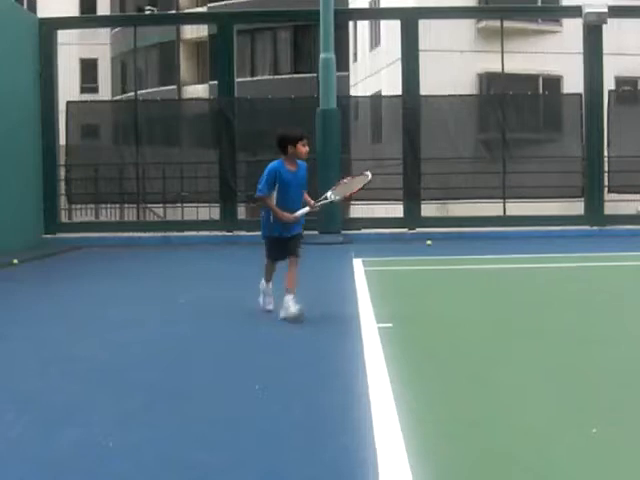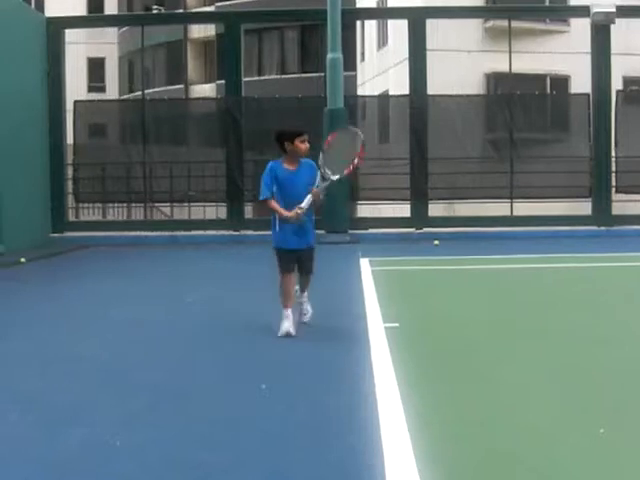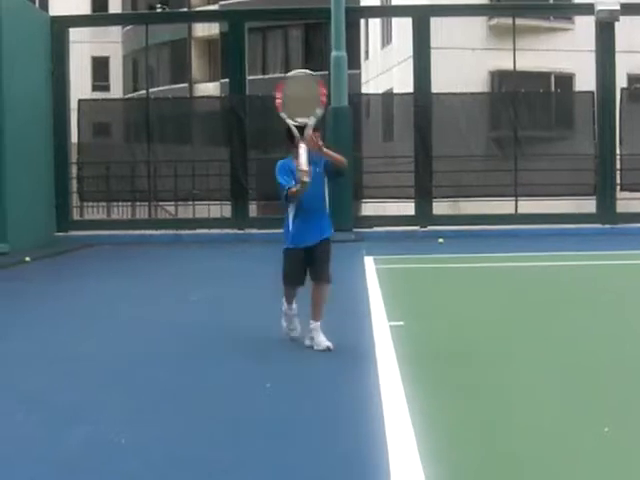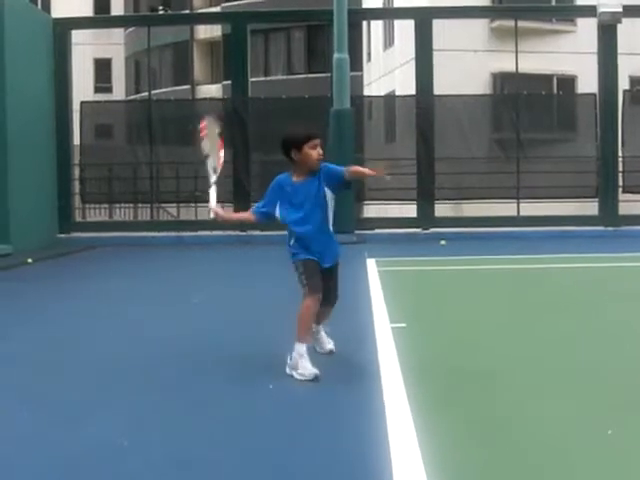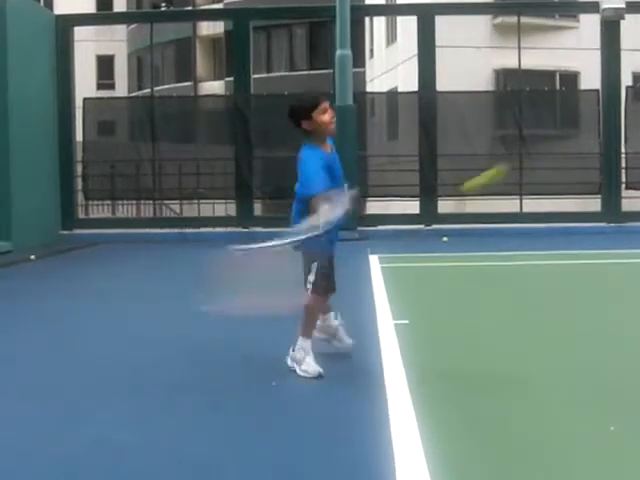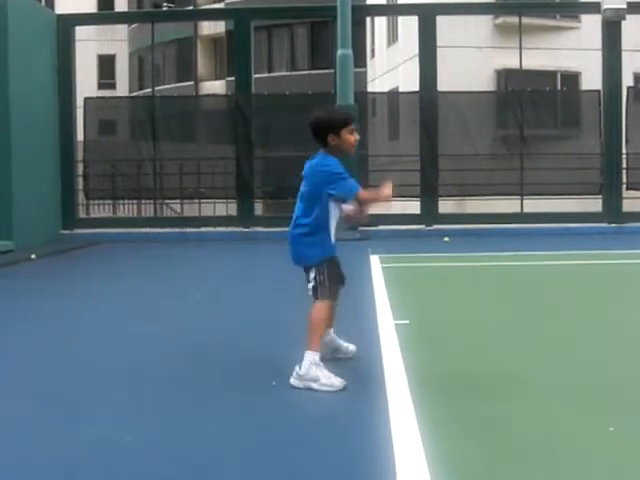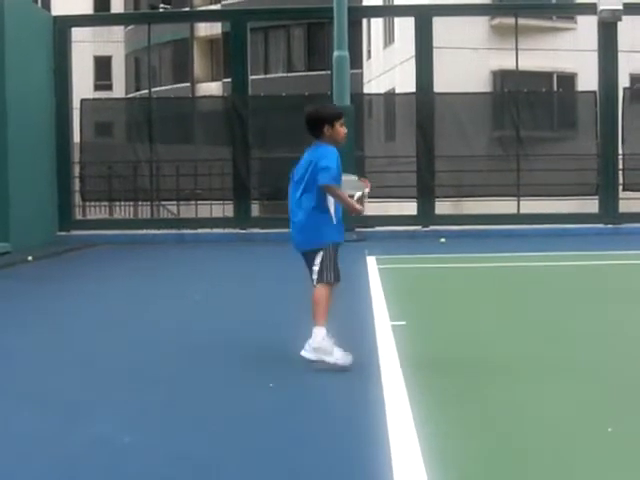
dt=0.4s
person 1, frame 1
left shoulder: (302, 167)
right shoulder: (274, 168)
right elbow: (262, 195)
left wrist: (309, 201)
right wrist: (281, 214)
left hip: (294, 223)
right hip: (274, 223)
left knee: (293, 259)
right knee: (273, 260)
left ankle: (288, 303)
right ankle: (266, 285)
person 1, frame 2
left shoulder: (310, 166)
right shoulder: (273, 169)
left elbow: (317, 196)
right elbow: (267, 198)
left wrist: (316, 195)
right wrist: (285, 214)
left hip: (305, 229)
right hip: (283, 231)
left knee: (306, 272)
right knee: (287, 272)
left ankle: (301, 294)
right ankle: (287, 318)
person 1, frame 3
left shoulder: (320, 161)
right shoulder: (284, 166)
left elbow: (343, 165)
right elbow: (291, 194)
left wrist: (322, 150)
right wrist: (300, 187)
left hip: (321, 232)
right hip: (296, 234)
left knee: (321, 280)
right knee: (291, 282)
left ankle: (315, 330)
right ankle: (289, 307)
person 1, frame 4
left shoulder: (325, 173)
right shoulder: (281, 184)
left elbow: (350, 174)
right elbow: (258, 214)
left wrist: (366, 172)
right wrist: (227, 216)
left hip: (328, 250)
right hip: (303, 250)
left knee: (329, 301)
right knee: (313, 293)
left ankle: (316, 330)
right ankle: (298, 355)
person 1, frame 5
left shoulder: (328, 145)
right shoulder: (310, 158)
right elbow: (317, 197)
right wrist: (321, 213)
left hip: (325, 230)
right hip: (314, 234)
left knee: (325, 285)
right knee: (320, 288)
left ankle: (326, 321)
right ankle: (301, 350)
person 1, frame 6
left shoulder: (323, 162)
right shoulder: (329, 167)
right elbow: (361, 197)
left wrist: (350, 209)
right wrist: (383, 193)
left hip: (316, 239)
right hip: (313, 243)
left knee: (334, 287)
right knee: (324, 296)
left ankle: (325, 339)
right ankle: (308, 367)
person 1, frame 7
left shoulder: (309, 155)
right shoulder: (328, 153)
left elbow: (299, 191)
right elbow: (327, 185)
right wrist: (352, 205)
left hip: (304, 227)
right hip: (321, 228)
left knee: (325, 280)
right knee: (325, 281)
left ankle: (319, 335)
right ankle: (319, 340)
